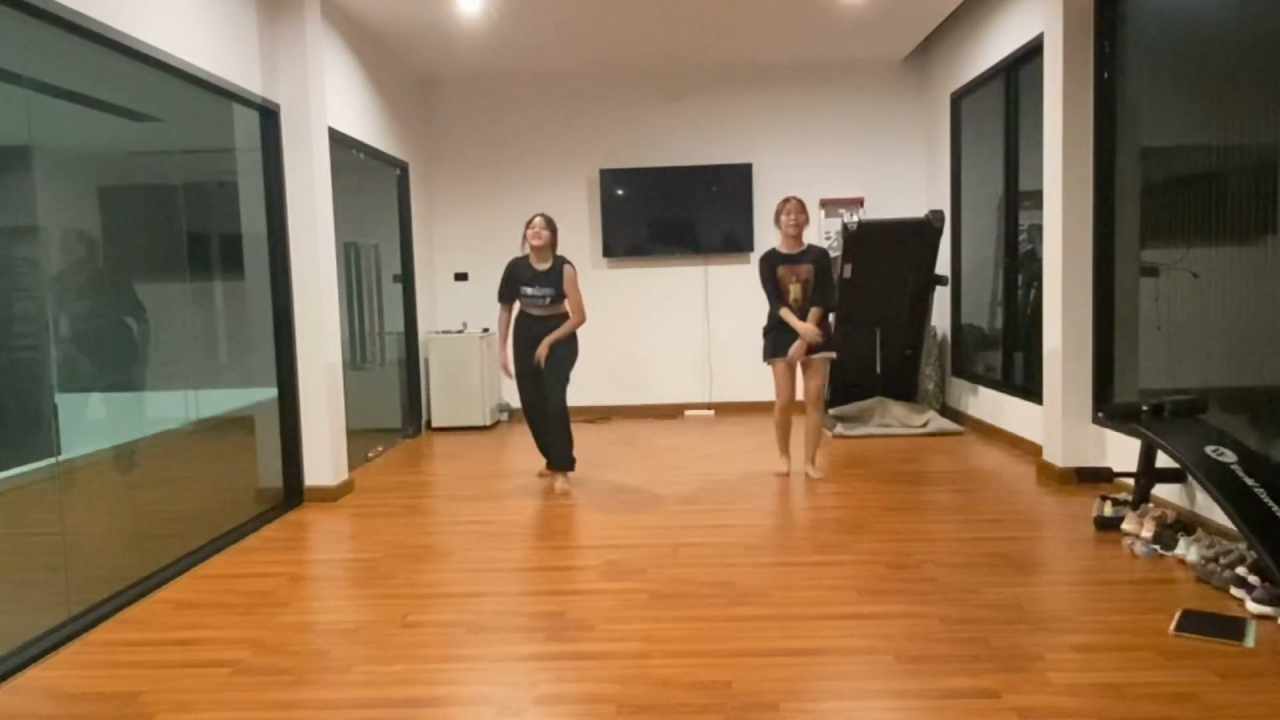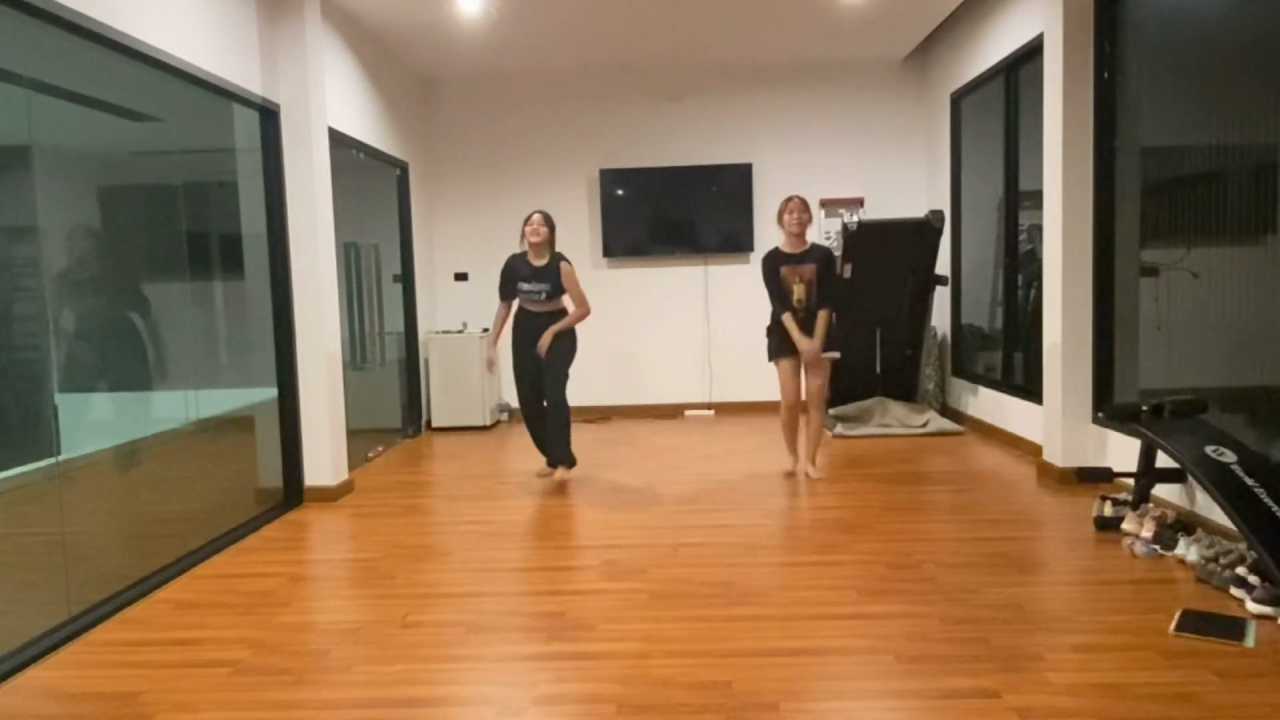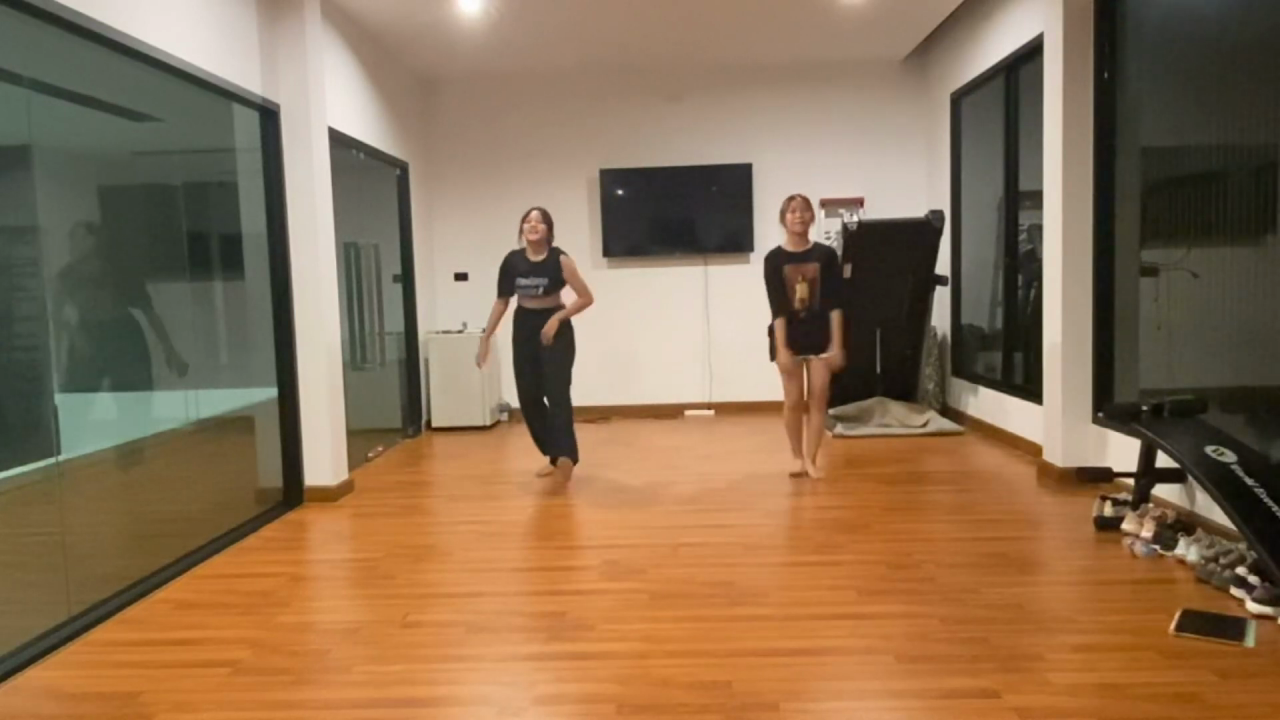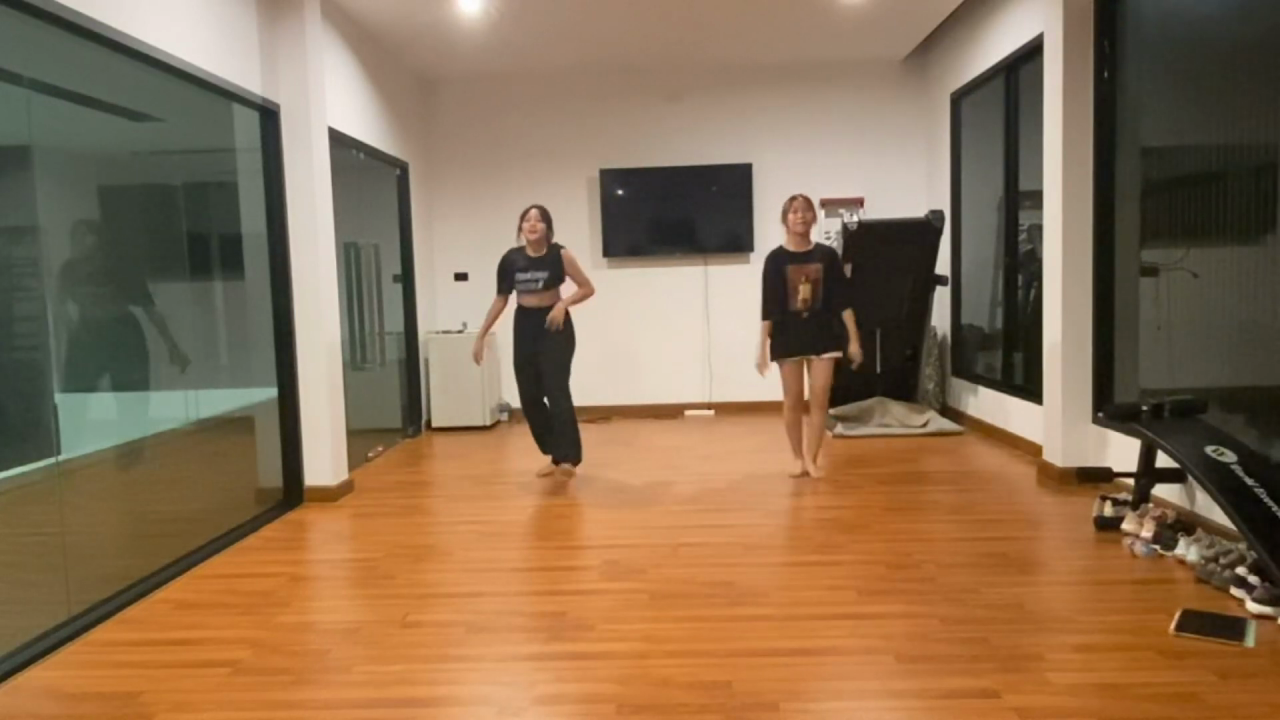
dt=0.1s
person 1, frame 1
left shoulder: (819, 256)
right shoulder: (769, 260)
left elbow: (822, 301)
right elbow: (776, 301)
left wrist: (805, 337)
right wrist: (798, 326)
left hip: (815, 336)
right hip: (781, 336)
left knee: (815, 400)
right knee: (784, 401)
left ankle: (810, 461)
right ankle: (783, 456)
person 1, frame 2
left shoulder: (823, 256)
right shoulder: (771, 260)
left elbow: (827, 302)
right elbow: (779, 304)
left wrist: (816, 340)
right wrist: (798, 337)
left hip: (817, 336)
right hip: (785, 336)
left knee: (816, 400)
right knee: (790, 401)
left ankle: (810, 461)
right ankle: (793, 455)
person 1, frame 3
left shoulder: (826, 255)
right shoulder: (774, 259)
left elbow: (834, 301)
right elbow: (776, 306)
left wrist: (837, 341)
right wrist: (781, 347)
left hip: (821, 334)
right hip: (788, 336)
left knee: (818, 400)
right knee: (793, 401)
left ankle: (811, 460)
right ankle: (798, 457)
person 1, frame 4
left shoulder: (827, 256)
right shoulder: (775, 259)
left elbow: (841, 300)
right elbow: (769, 307)
left wrist: (854, 339)
right wrist: (762, 348)
left hip: (824, 334)
right hip: (789, 336)
left knee: (819, 400)
right knee: (793, 401)
left ankle: (812, 459)
right ankle: (798, 458)
person 2, frame 1
left shoulder: (564, 269)
right shoulder: (516, 268)
left elbow: (579, 317)
right elbow: (505, 309)
left wrist: (549, 340)
right wrist: (503, 350)
left hip: (558, 334)
right hip: (526, 332)
left knee: (555, 400)
right knee: (531, 402)
left ankle: (562, 468)
right ankle: (553, 459)
person 2, frame 2
left shoulder: (561, 265)
right shoulder: (514, 264)
left elbow: (583, 308)
right elbow: (505, 305)
left wrist: (551, 332)
right wrist: (492, 344)
left hip: (558, 329)
right hip: (525, 329)
left knee: (555, 394)
right knee: (529, 399)
left ankle: (563, 462)
right ankle: (553, 457)
person 2, frame 3
left shoulder: (560, 259)
right shoulder: (512, 261)
left elbow: (586, 298)
right elbow: (502, 301)
left wrist: (560, 316)
right wrist: (485, 338)
left hip: (554, 327)
right hip: (524, 327)
left knee: (557, 390)
right knee: (529, 397)
left ankle: (566, 456)
right ankle: (555, 455)
person 2, frame 4
left shoulder: (560, 254)
right shoulder: (511, 258)
left elbow: (588, 288)
right elbow: (501, 299)
left wrist: (564, 303)
right wrist: (482, 335)
left hip: (554, 325)
right hip: (524, 326)
left knee: (557, 389)
right knee: (530, 397)
left ankle: (568, 458)
right ankle: (556, 455)
person 3, frame 1
left shoulder: (111, 279)
right shoulder: (60, 282)
left elbow: (142, 321)
left wrist: (141, 366)
left hip: (115, 350)
left knee: (126, 414)
person 3, frame 2
left shoulder: (117, 273)
right shoulder: (66, 279)
left elbow: (146, 315)
right elbow: (59, 319)
left hip: (120, 345)
right hip: (83, 345)
person 3, frame 3
left shoulder: (120, 271)
right shoulder: (68, 275)
left elbow: (149, 312)
right elbow: (60, 316)
left hip: (124, 340)
right hip: (88, 342)
person 3, frame 4
left shoulder: (120, 268)
right shoulder: (70, 270)
left elbow: (150, 308)
right elbow: (61, 309)
left wrist: (172, 346)
left hip: (123, 337)
right hip: (85, 340)
left knee: (132, 408)
